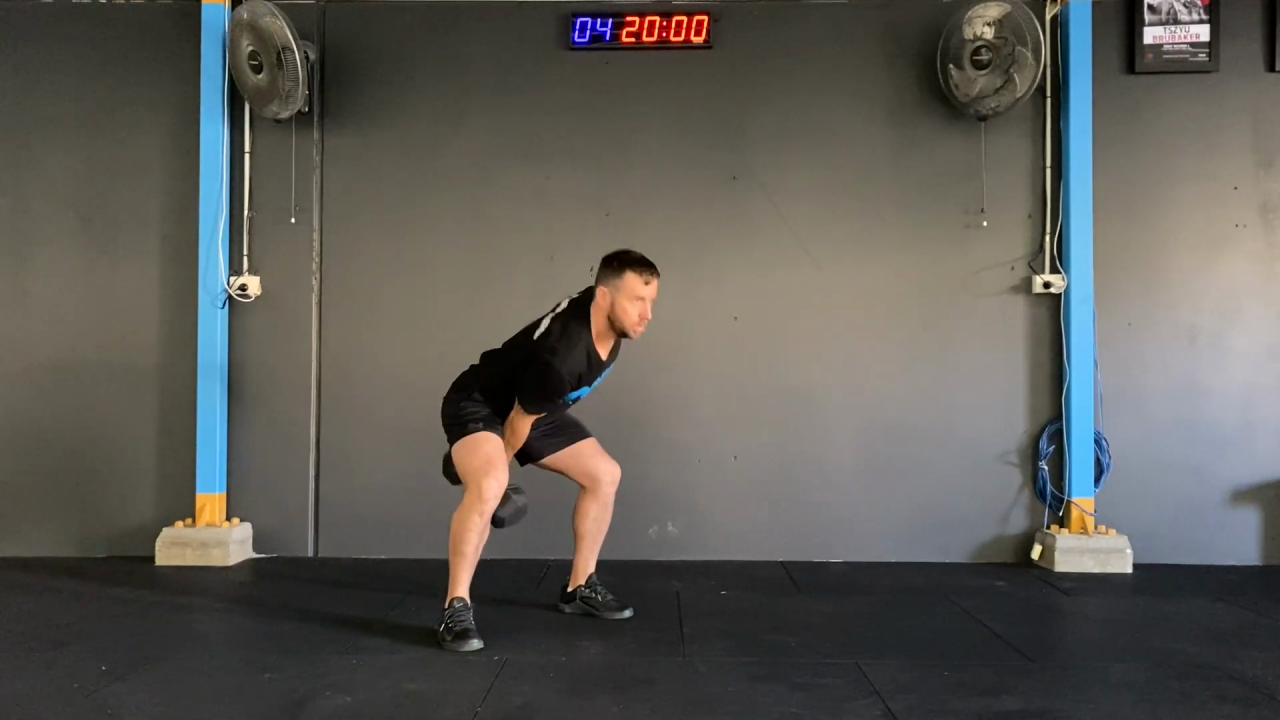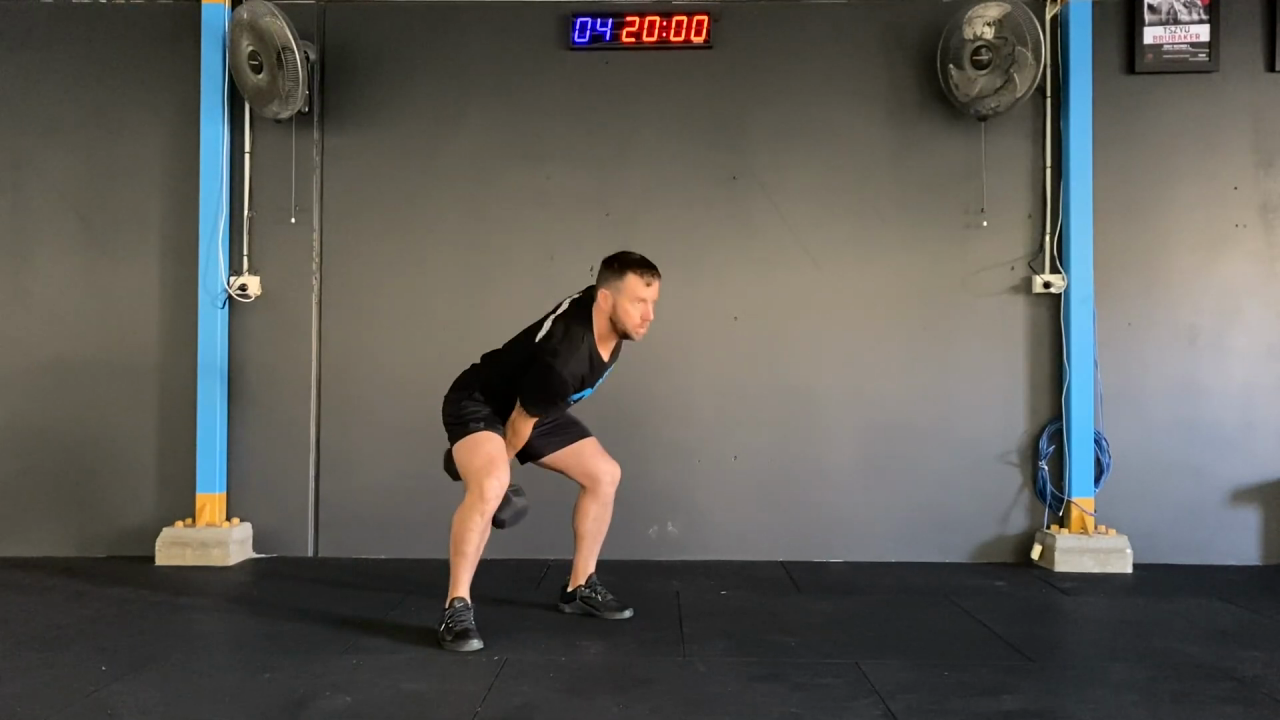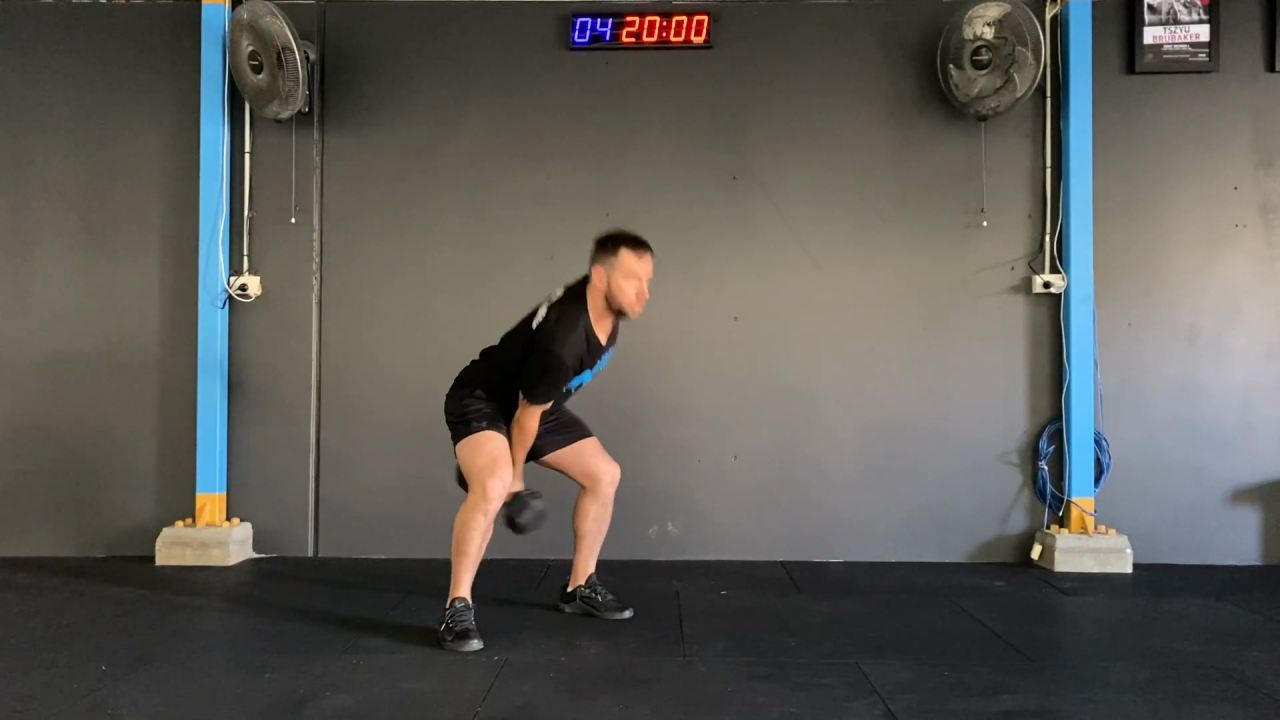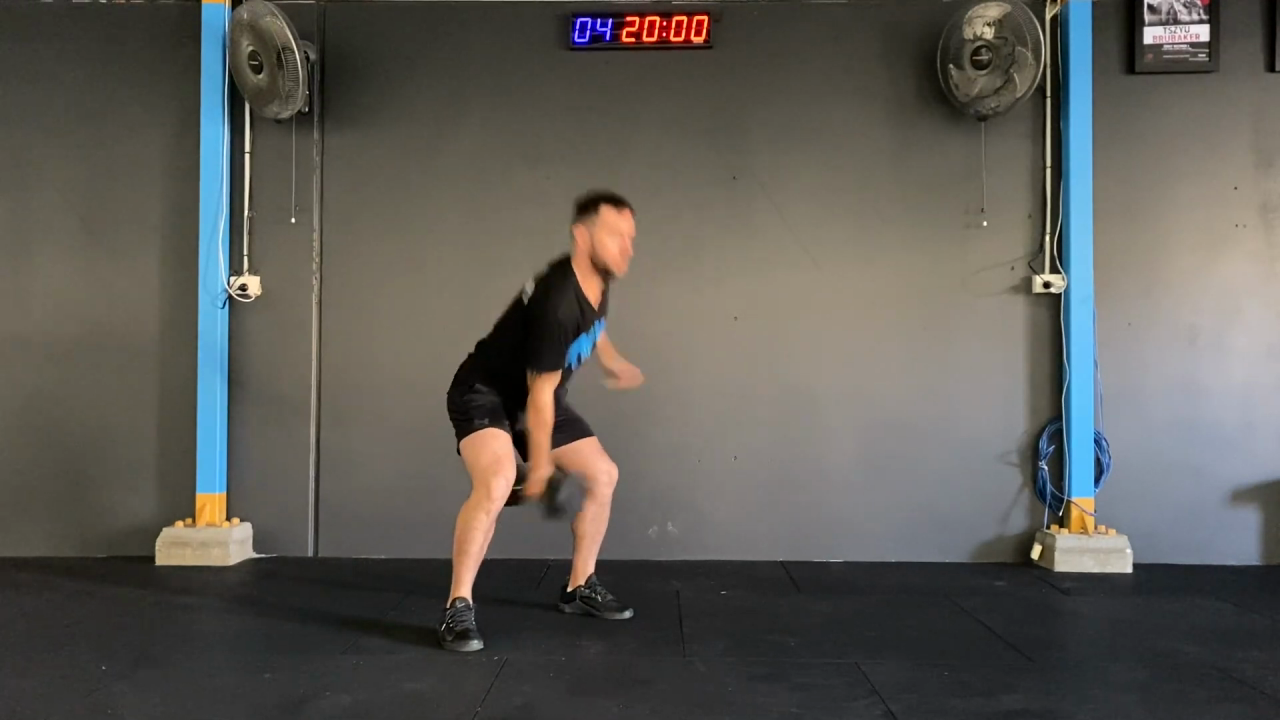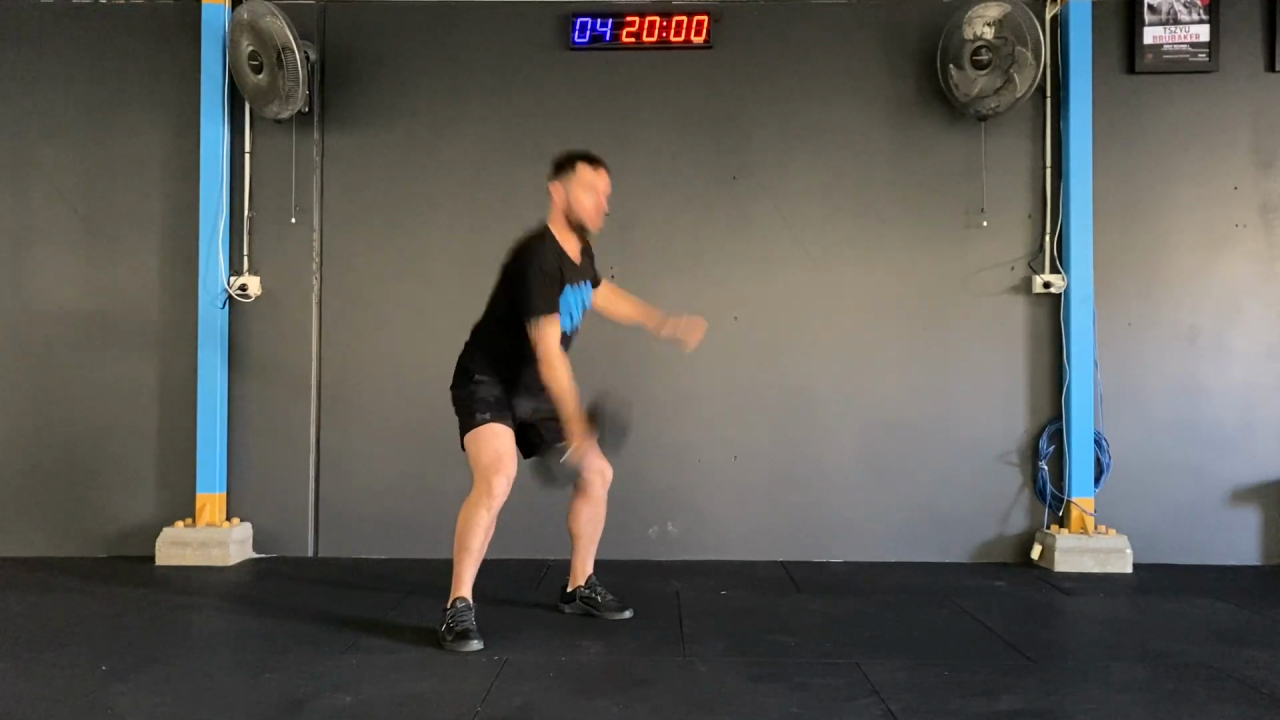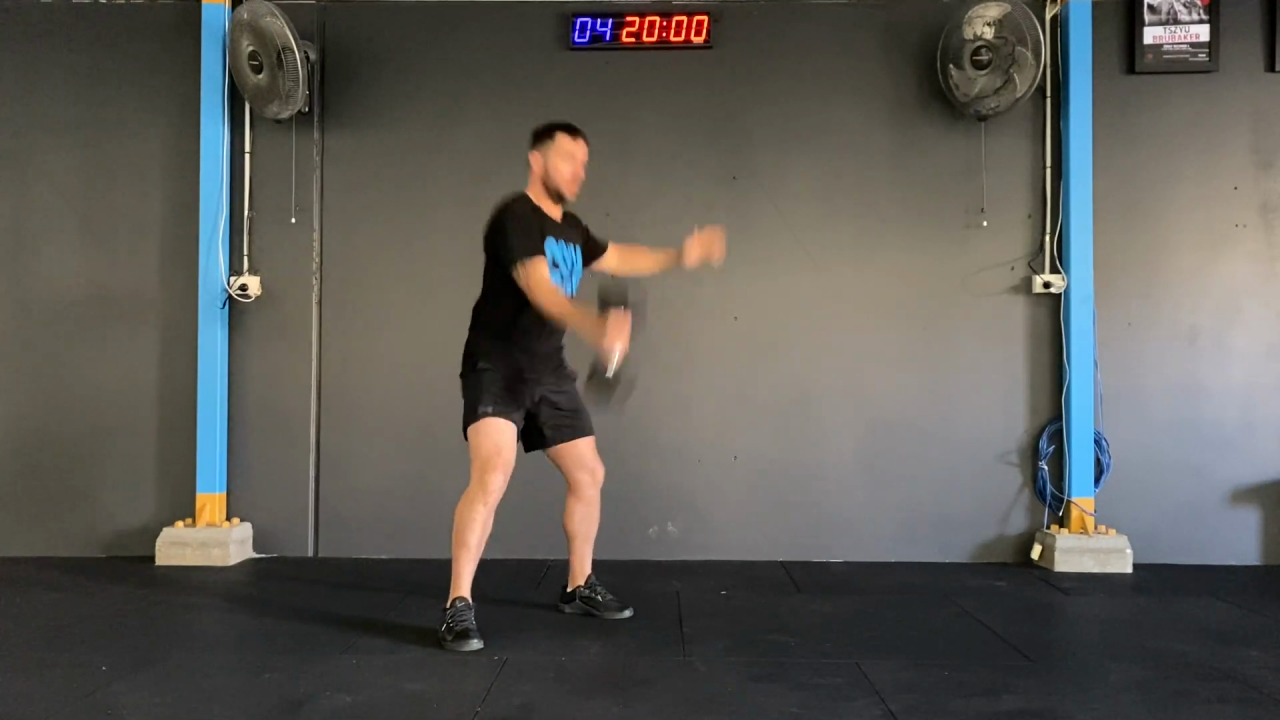
dt=0.1s
person 1, frame 1
left shoulder: (602, 309)
right shoulder: (562, 356)
right elbow: (520, 420)
right wrist: (501, 463)
left hip: (536, 406)
right hip: (479, 403)
left knee: (605, 475)
right knee: (487, 486)
left ankle: (580, 585)
right ankle: (457, 607)
person 1, frame 2
left shoulder: (602, 311)
right shoulder: (564, 359)
right elbow: (519, 421)
right wrist: (501, 459)
left hip: (533, 405)
right hip: (479, 403)
left knee: (604, 475)
right knee: (489, 485)
left ankle: (580, 586)
right ankle: (456, 608)
person 1, frame 3
left shoulder: (602, 300)
right shoulder: (562, 340)
right elbow: (527, 416)
right wrist: (514, 470)
left hip: (537, 401)
right hip: (482, 402)
left knee: (604, 475)
right knee: (494, 485)
left ankle: (580, 586)
right ankle: (457, 607)
person 1, frame 4
left shoulder: (596, 280)
right shoulder: (555, 293)
right elbow: (540, 394)
left wrist: (612, 362)
right wrist: (540, 466)
left hip: (536, 396)
right hip: (485, 395)
left knee: (602, 475)
right knee: (495, 484)
left ankle: (579, 586)
right ankle: (458, 605)
person 1, frame 5
left shoulder: (579, 250)
right shoulder: (538, 258)
left elbow: (605, 296)
right elbow: (548, 352)
left wrist: (665, 324)
right wrist: (576, 430)
left hip: (538, 387)
right hip: (489, 382)
left knee: (598, 475)
right knee: (495, 484)
left ankle: (579, 586)
right ankle: (459, 606)
person 1, frame 6
left shoulder: (570, 226)
right shoulder: (516, 216)
left elbow: (618, 262)
right elbow: (542, 292)
left wrist: (679, 257)
right wrist: (597, 329)
left hip: (549, 370)
right hip: (495, 367)
left knee: (588, 474)
right knee: (492, 476)
left ankle: (580, 586)
right ankle: (458, 605)
